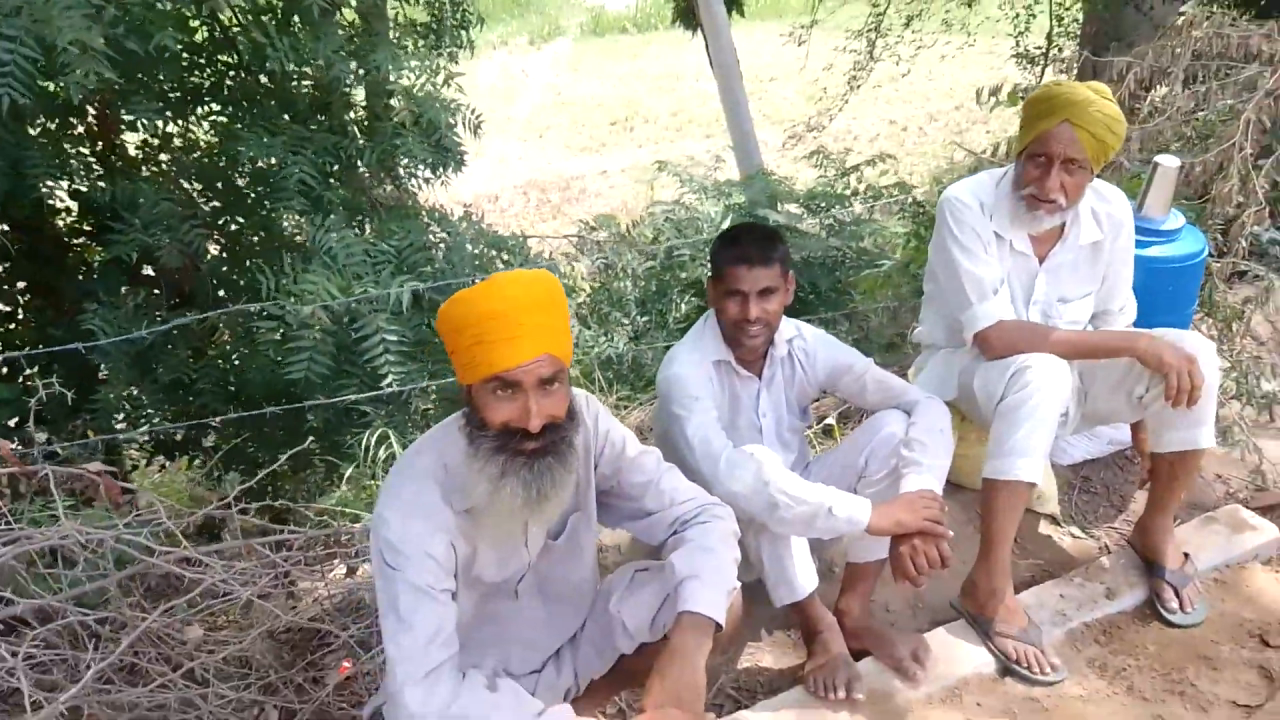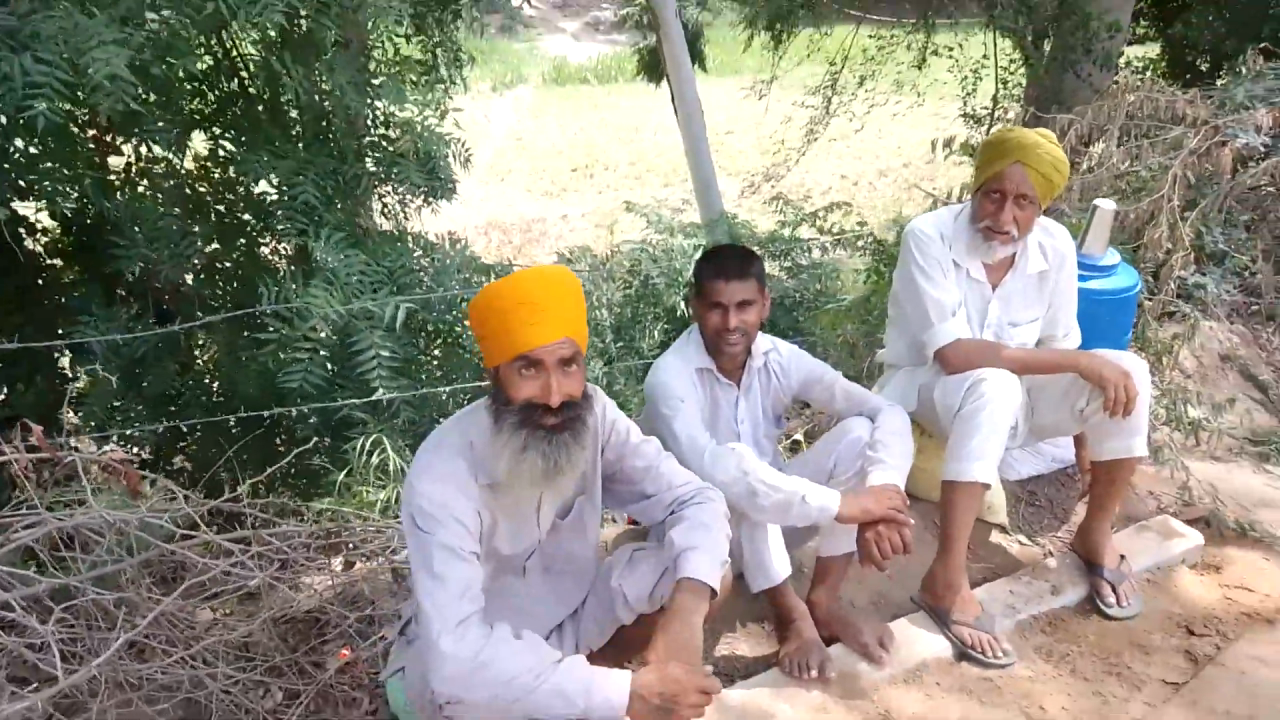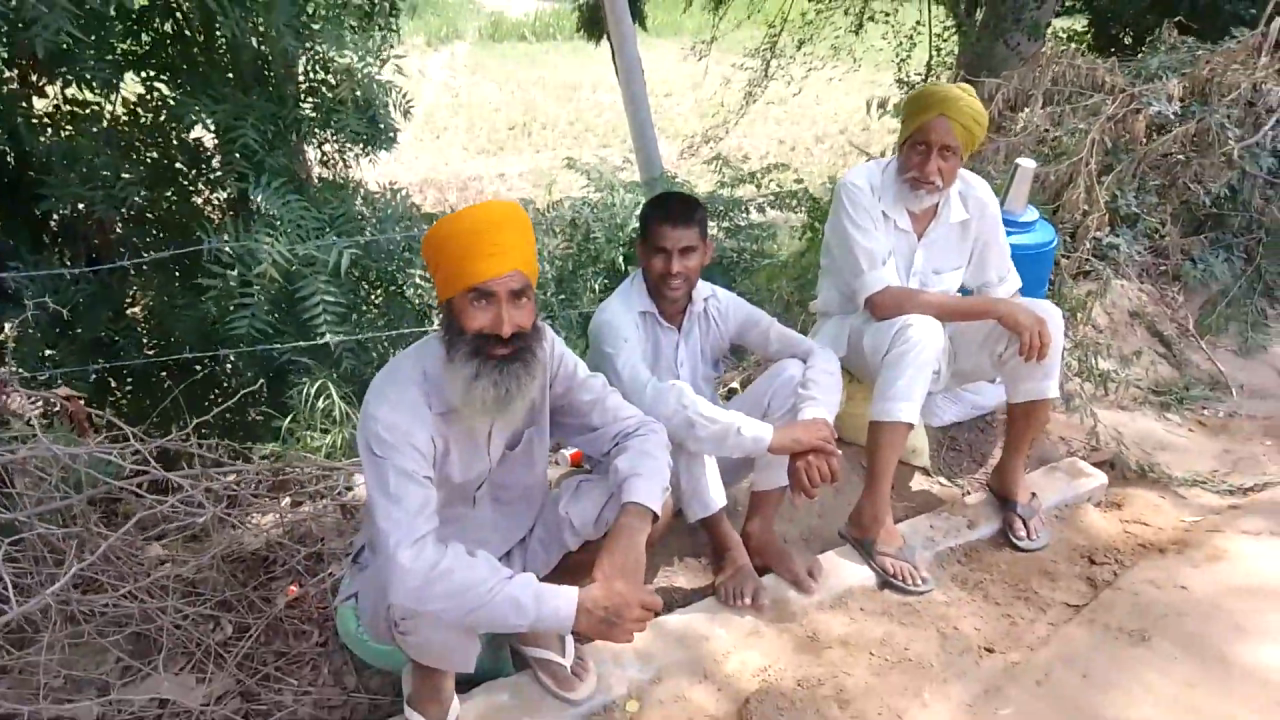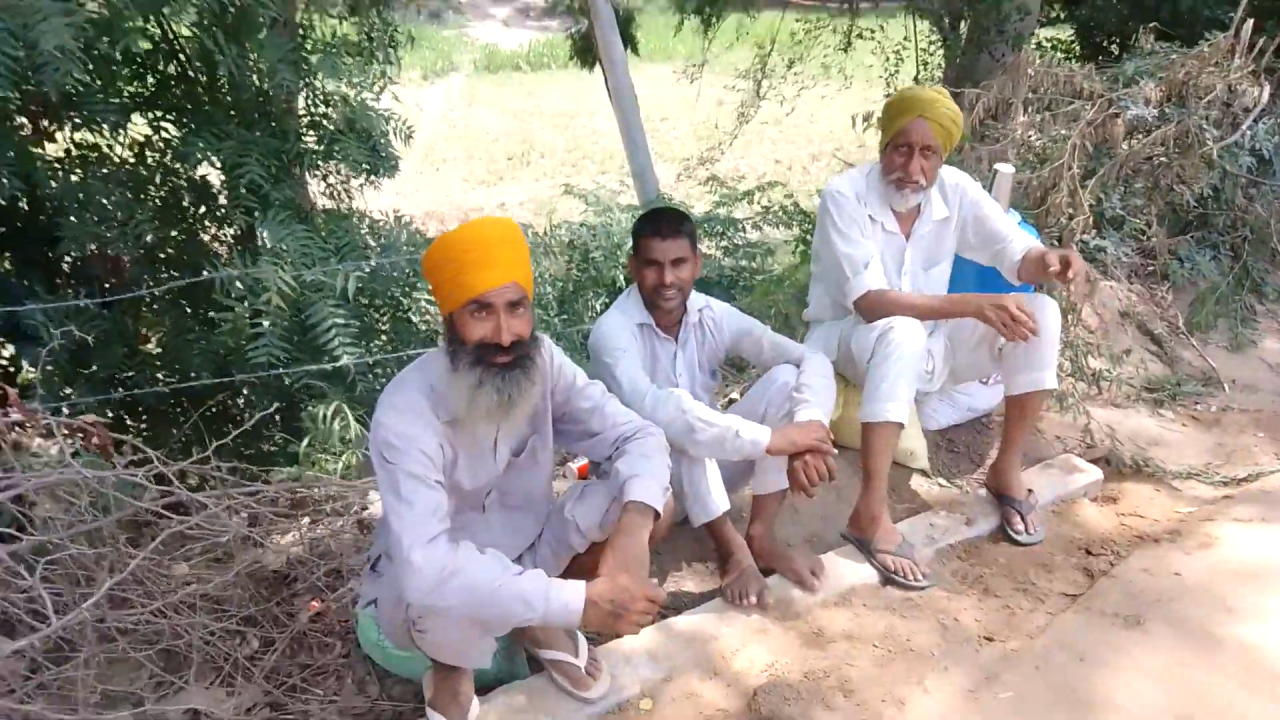
dt=0.5s
person 1, frame 1
left shoulder: (1110, 211)
right shoulder: (967, 205)
left elbow: (1111, 325)
right elbow: (994, 337)
left wrist: (1143, 420)
right wrist: (1139, 346)
left hip: (1059, 373)
right hip: (964, 370)
left knee: (1191, 356)
right knee: (1040, 372)
left ankle: (1156, 531)
right ankle: (989, 586)
person 1, frame 2
left shoulder: (1055, 245)
right shoulder: (929, 237)
left elbow: (1057, 348)
right elbow: (954, 355)
left wrist: (1085, 432)
right wrist: (1079, 362)
left hip: (1008, 395)
right hip: (925, 388)
left knee: (1127, 372)
right knee: (994, 385)
left ankle: (1095, 534)
right ankle: (946, 579)
person 1, frame 3
left shoulder: (976, 197)
right shoulder: (859, 189)
left elbow: (1001, 292)
right elbow: (883, 301)
left wrist: (1022, 382)
right wrist: (996, 310)
left hip: (932, 342)
right hip: (855, 335)
left knee: (1042, 319)
right knee: (918, 331)
left ankle: (1010, 473)
right ankle: (872, 514)
person 1, frame 4
left shoulder: (956, 189)
right shoulder: (845, 195)
left elbow: (1018, 252)
right elbow: (870, 302)
left wrist: (1048, 262)
right wrist: (973, 305)
left hip: (925, 341)
right hip: (849, 339)
left knee: (1039, 313)
right knee: (902, 334)
left ankle: (1005, 471)
right ankle: (870, 515)
person 2, frame 1
left shoulder: (582, 421)
right shoulder: (417, 499)
left elbow: (703, 517)
left wrist: (688, 649)
left hip: (572, 641)
left knee: (719, 599)
person 2, frame 2
left shoulder: (591, 416)
right shoulder: (444, 474)
left elbow: (697, 502)
right elbow: (456, 653)
left wrist: (686, 613)
left hip: (568, 618)
right hip: (480, 657)
left knee: (708, 564)
right knee: (474, 679)
person 2, frame 3
left shoulder: (539, 350)
right shoulder: (398, 402)
left elbow: (639, 432)
right elbow: (414, 569)
left wrist: (631, 529)
right wrist: (573, 608)
left hip: (516, 543)
right hip: (419, 575)
left knee: (648, 500)
right knee: (432, 599)
left ankle: (529, 620)
right ankle: (432, 669)
person 2, frame 4
left shoulder: (539, 360)
right shoulder: (406, 412)
left elbow: (639, 437)
right elbow: (426, 570)
left wrist: (633, 529)
right wrist: (579, 602)
left hip: (524, 548)
right hip: (432, 582)
left knee: (651, 500)
right knee: (446, 601)
left ankle: (535, 620)
right ankle: (450, 669)
person 3, frame 1
left shoulder: (806, 345)
right shoulder: (685, 371)
left elbow: (925, 406)
right elbow: (726, 479)
left wrist: (917, 505)
right wrist: (868, 514)
left hip: (799, 510)
left knee: (893, 427)
right knee: (755, 468)
left ankle: (853, 614)
right ankle: (819, 628)
person 3, frame 2
left shoulder: (780, 359)
right shoulder: (670, 377)
left elbow: (888, 414)
right elbow: (711, 471)
left wrist: (882, 497)
right wrist: (839, 505)
left hip: (772, 516)
left knee: (859, 431)
right knee: (734, 483)
left ankle: (824, 602)
right ankle: (791, 614)
person 3, frame 3
left shoulder: (719, 305)
right shoulder: (615, 320)
left elbow: (819, 356)
right elbow: (651, 403)
left wrist: (813, 429)
right wrist: (771, 437)
left hip: (710, 454)
left knee: (792, 374)
right knee: (675, 420)
left ankle: (758, 534)
right ankle: (726, 545)
person 3, frame 4
left shoulder: (713, 316)
right shoulder: (613, 332)
left elbow: (812, 361)
right elbow: (653, 410)
left wrist: (808, 430)
right wrist: (768, 439)
left hip: (710, 465)
left knee: (786, 378)
right knee: (676, 426)
left ankle: (761, 537)
right ankle: (730, 547)
